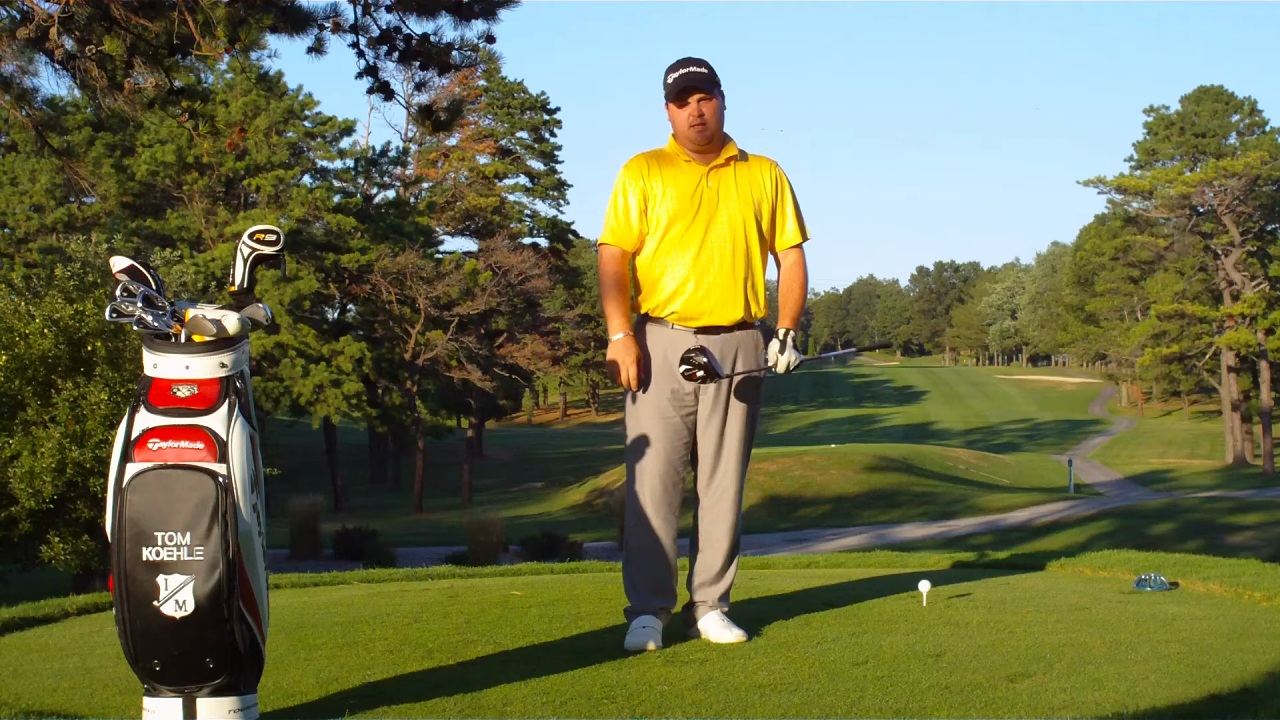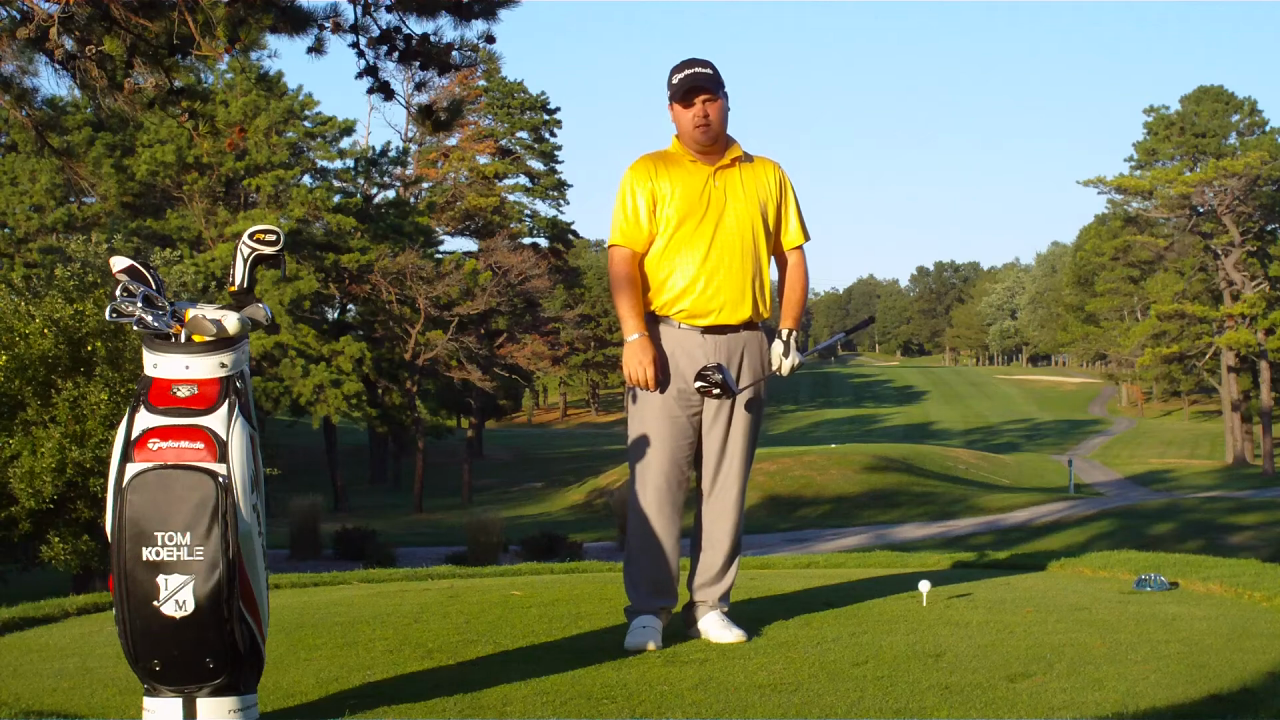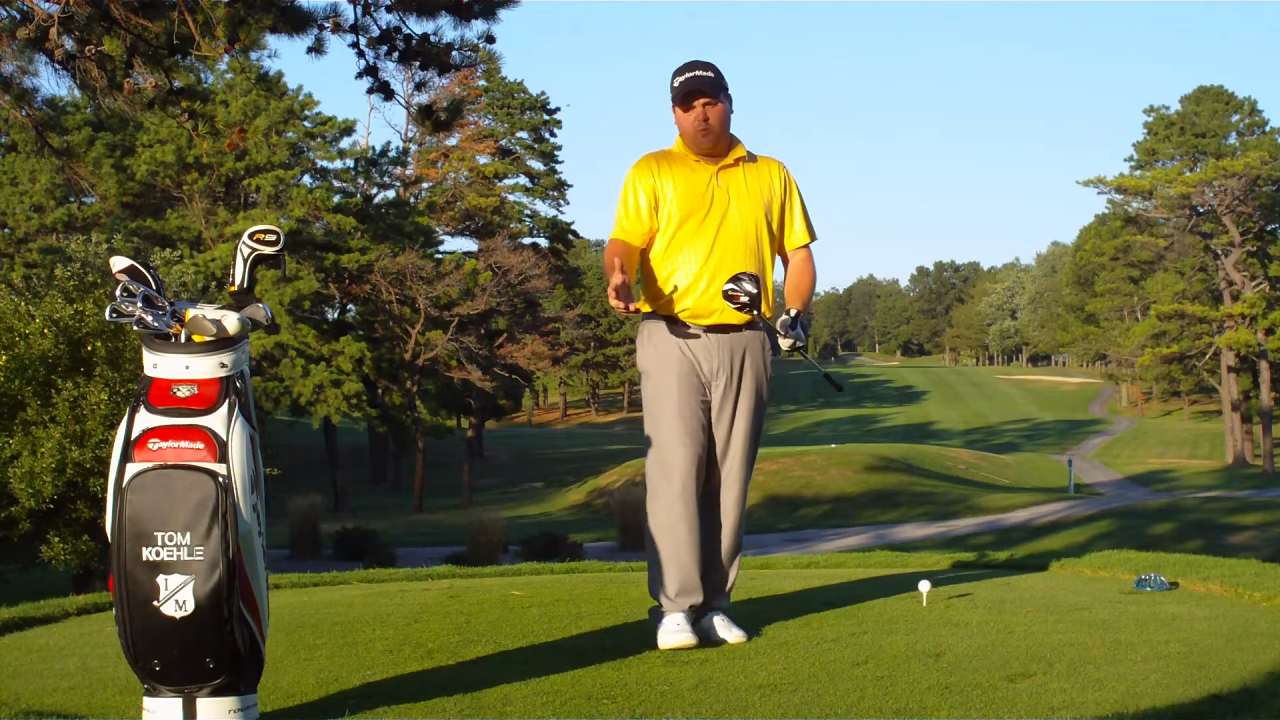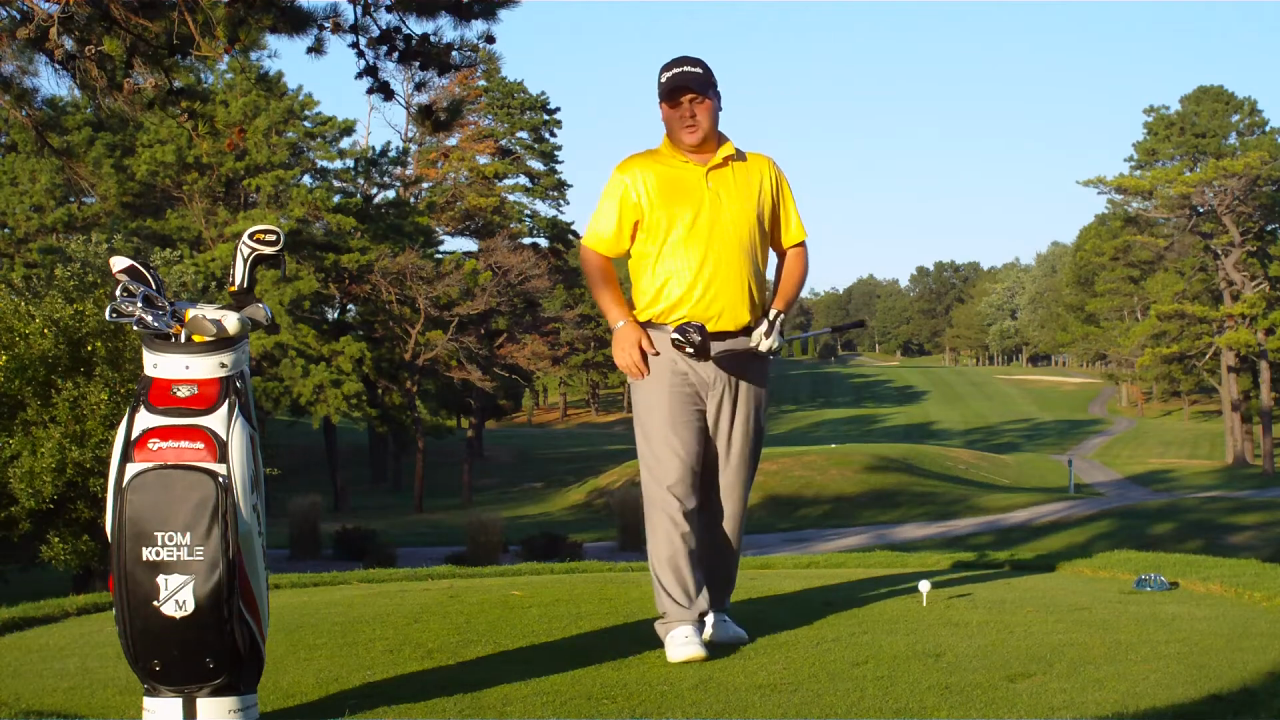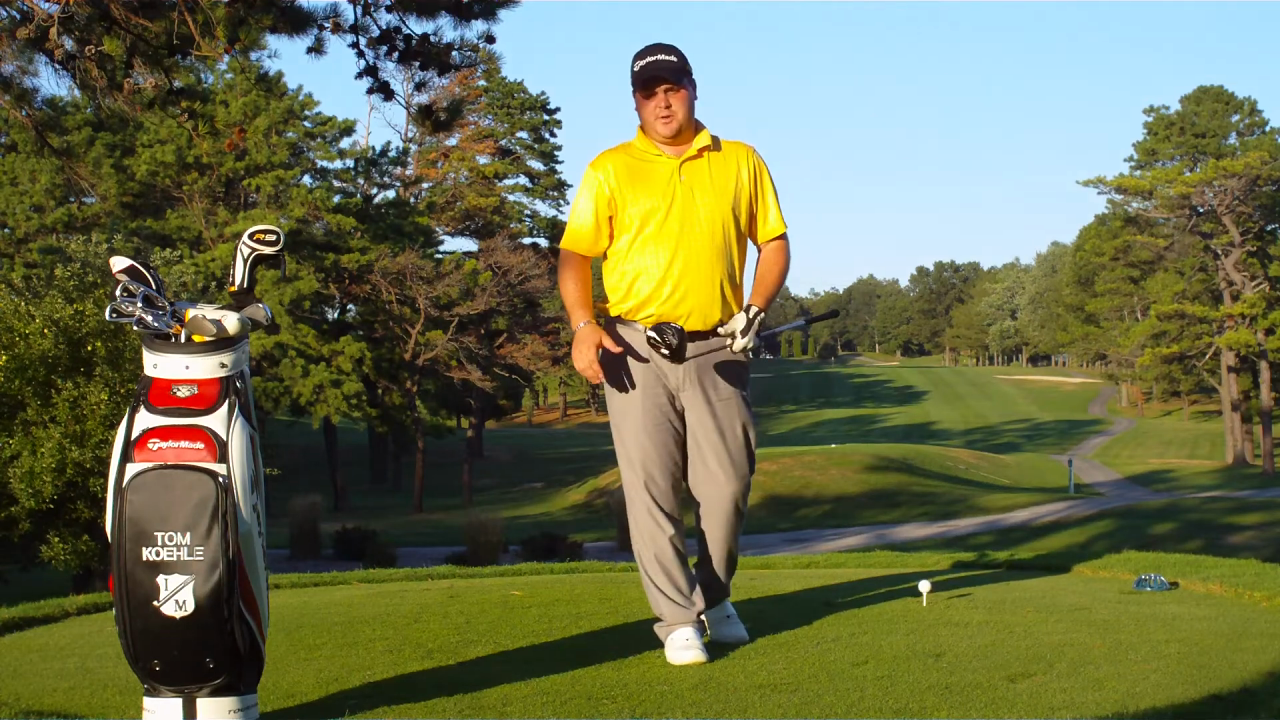
dt=0.7s
person 1, frame 1
left shoulder: (765, 176)
right shoulder: (642, 172)
left elbow: (791, 257)
right elbow: (613, 255)
left wrist: (786, 331)
right wrist: (620, 333)
left hip: (738, 347)
right hip: (661, 343)
left knee: (723, 481)
right knee: (654, 477)
left ankle: (710, 604)
right ankle: (649, 608)
person 1, frame 2
left shoulder: (767, 175)
right shoulder: (648, 173)
left elbow: (791, 258)
right elbow: (623, 258)
left wrist: (788, 333)
right wrist: (635, 337)
left hip: (742, 346)
right hip: (668, 342)
left knee: (726, 481)
right knee: (656, 476)
left ankle: (710, 605)
right ankle: (649, 608)
person 1, frame 3
left shoulder: (772, 176)
right shoulder: (651, 172)
left elbow: (799, 254)
right elbow: (625, 241)
left wrist: (794, 313)
right wrist: (620, 276)
left hip: (744, 343)
right hip: (673, 338)
left knee: (730, 479)
right knee: (676, 468)
left ankle: (713, 604)
right ankle: (675, 605)
person 1, frame 4
left shoulder: (763, 173)
right shoulder: (635, 174)
left elbow: (793, 249)
right elbow: (594, 253)
left wrist: (776, 313)
right wrist: (620, 323)
left hip: (740, 351)
right hip: (663, 348)
left knee: (728, 488)
right knee: (671, 482)
left ankle: (714, 607)
right ankle: (681, 620)
person 1, frame 5
left shoulder: (742, 162)
right shoulder: (609, 169)
left elbow: (774, 242)
right elbow: (575, 252)
left wrist: (755, 309)
right wrist: (582, 322)
left hip: (717, 349)
right hip: (634, 347)
left knee: (727, 484)
right knee: (652, 488)
left ankle: (715, 598)
right ankle: (679, 620)
